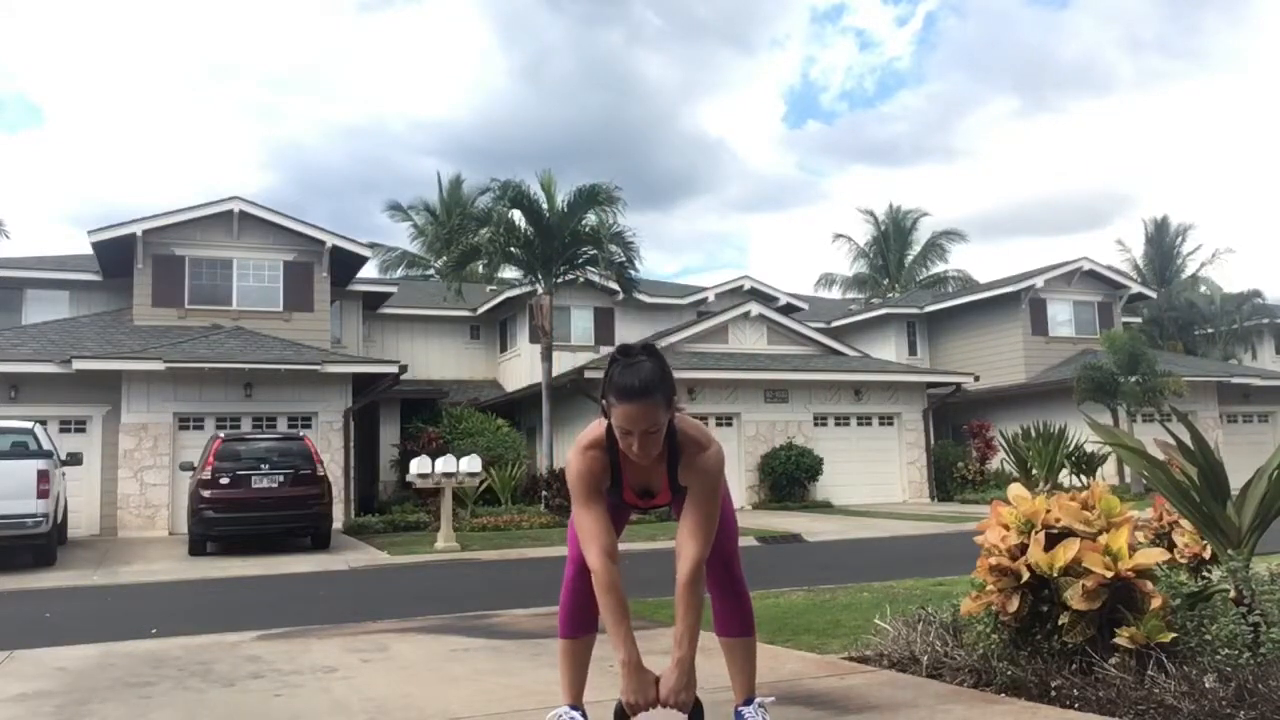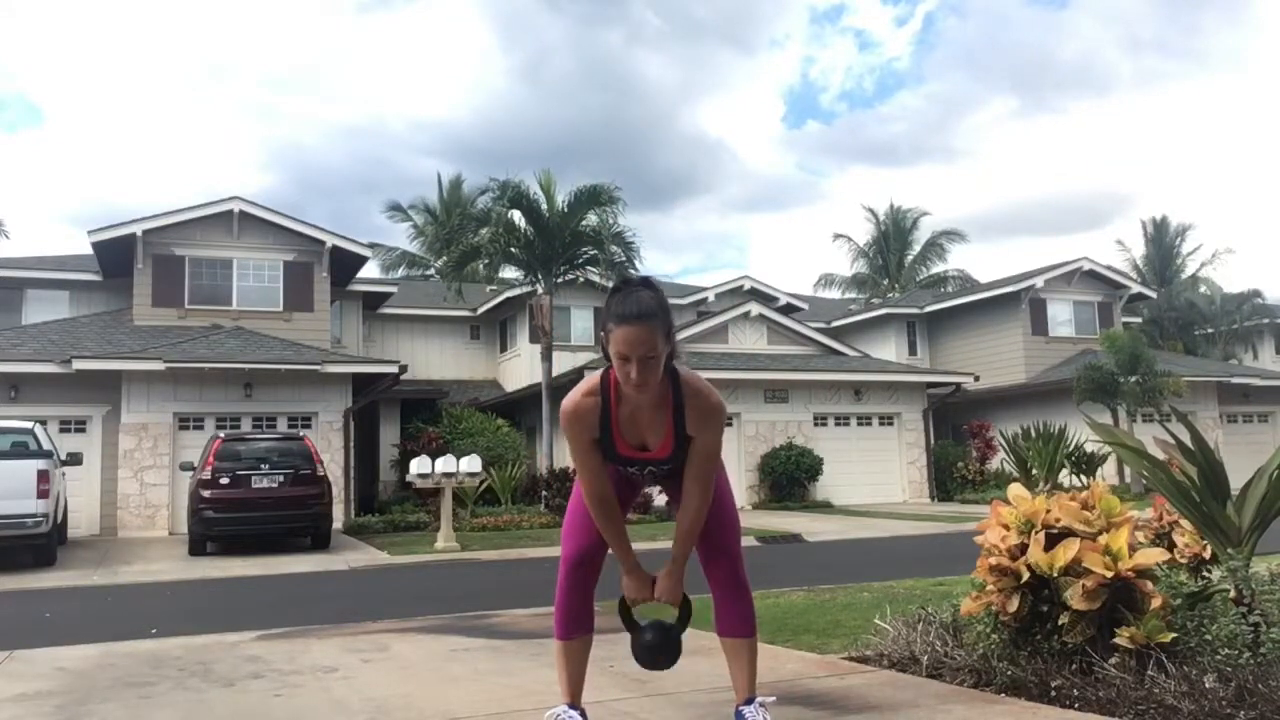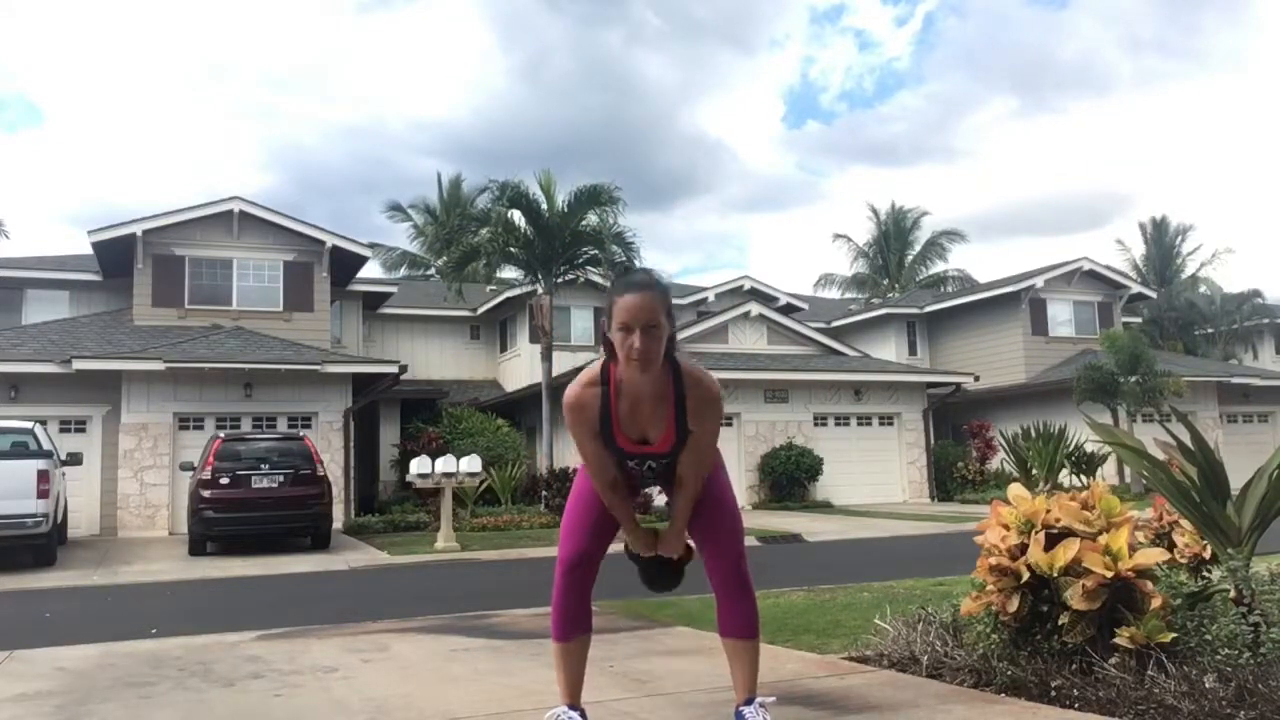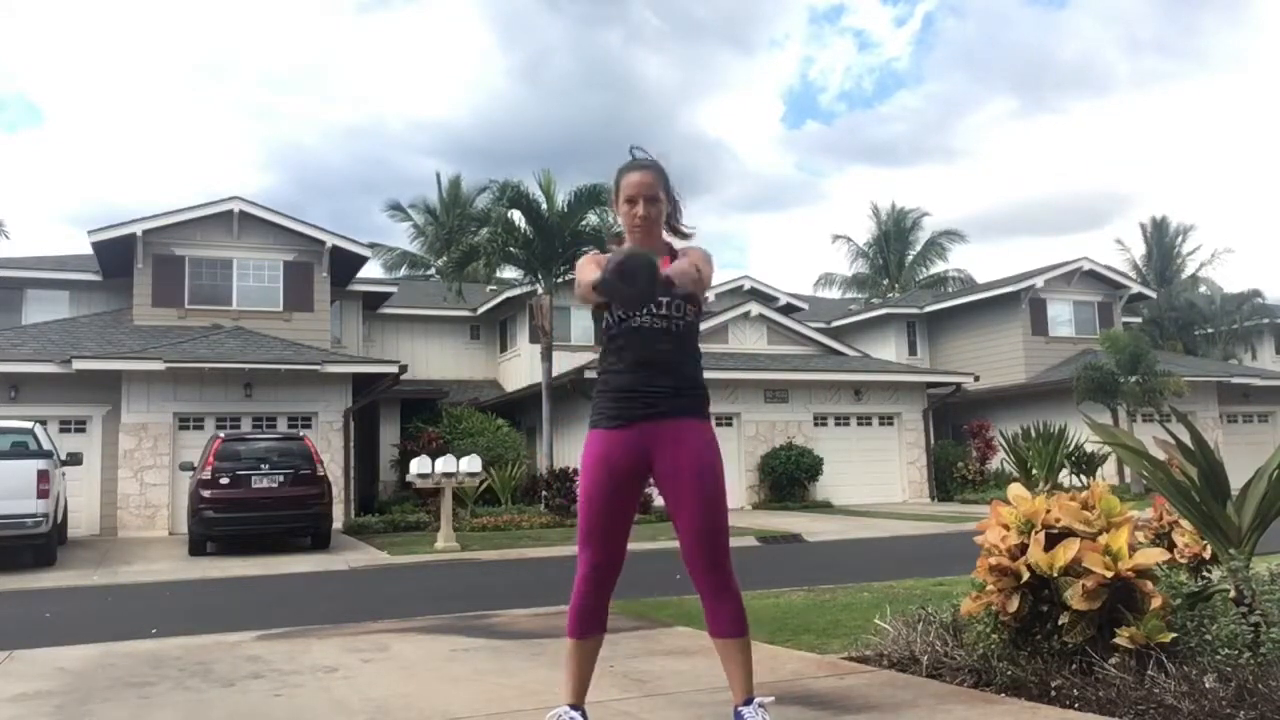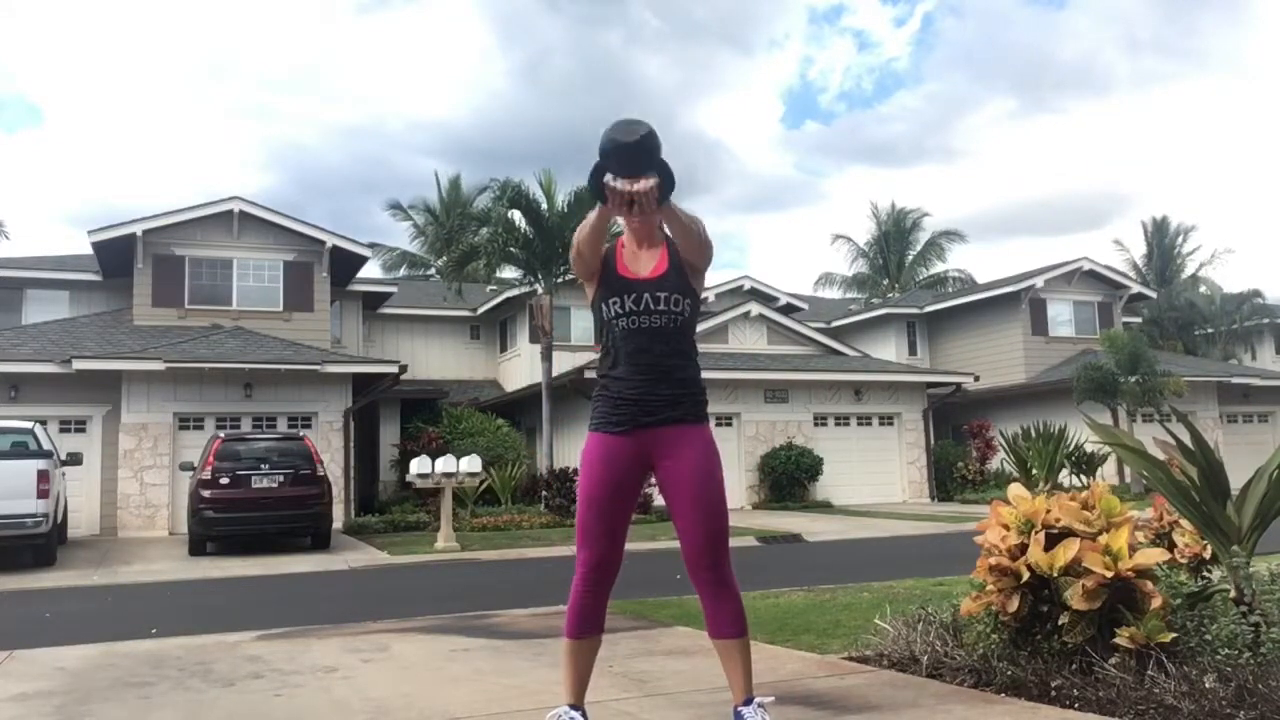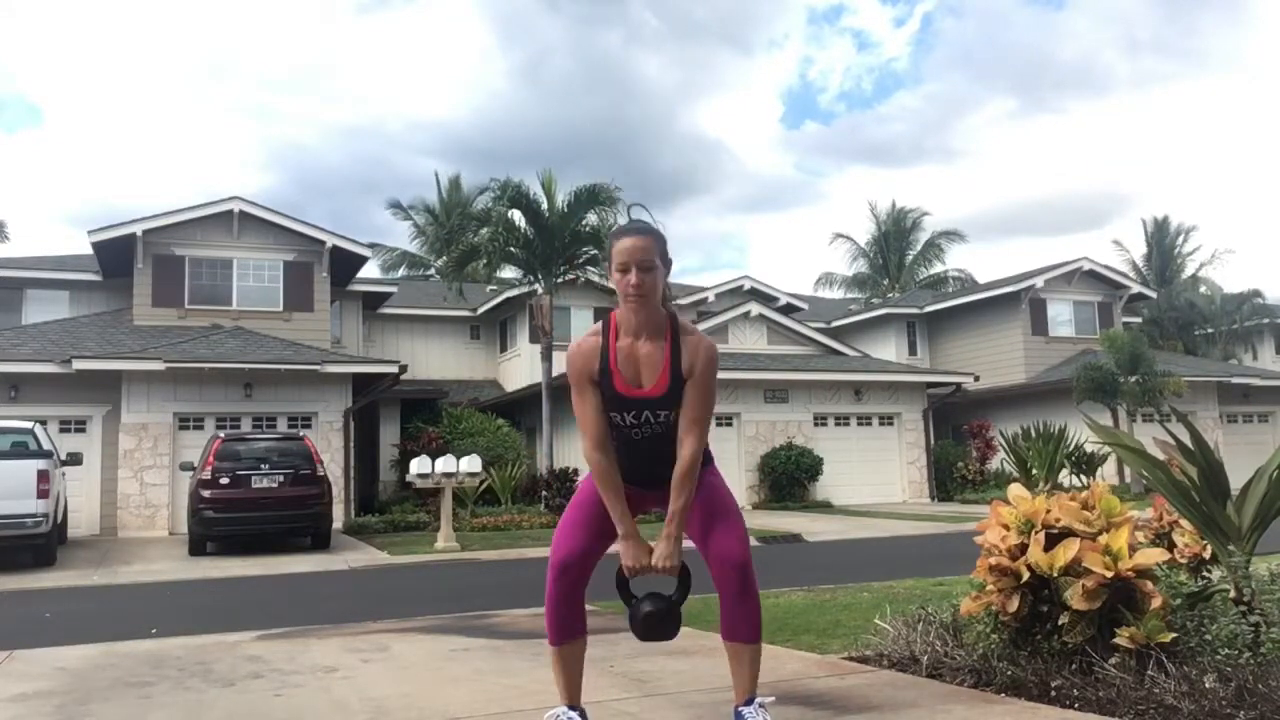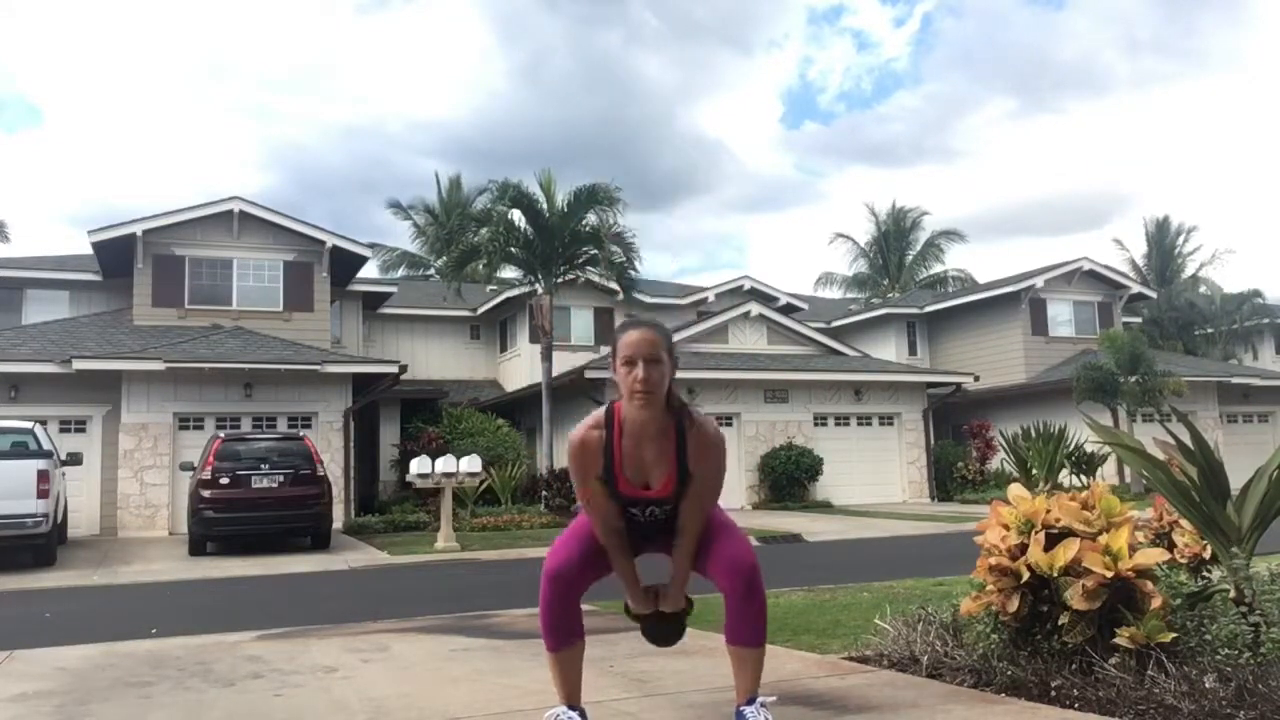
dt=0.4s
person 1, frame 1
left shoulder: (702, 453)
right shoulder: (586, 456)
left elbow: (691, 567)
right elbow: (602, 564)
left wrist: (682, 664)
right wrist: (630, 665)
left hip: (687, 482)
right hip: (611, 488)
left knee: (725, 570)
right knee: (580, 572)
person 1, frame 2
left shoulder: (704, 402)
right shoulder: (579, 406)
left elbow: (696, 499)
right elbow: (600, 498)
left wrist: (675, 570)
right wrist: (630, 570)
left hip: (683, 466)
right hip: (614, 469)
left knee: (727, 569)
right knee: (576, 564)
person 1, frame 3
left shoulder: (702, 391)
right shoulder: (582, 396)
left elbow: (688, 479)
right elbow: (606, 479)
left wrist: (674, 536)
right wrist: (634, 534)
left hip: (686, 466)
right hip: (615, 470)
left knee: (732, 572)
right knee: (572, 567)
person 1, frame 4
left shoulder: (691, 260)
right shoulder: (596, 264)
left elbow: (697, 276)
right elbow: (590, 286)
left wrist: (670, 267)
right wrist: (617, 270)
left hip: (683, 423)
right hip: (614, 426)
left knee: (711, 565)
right knee: (595, 567)
person 1, frame 5
left shoulder: (687, 259)
right shoulder: (599, 263)
left elbow: (697, 237)
right elbow: (582, 244)
left wrist: (658, 200)
right wrist: (608, 202)
left hip: (682, 425)
right hip: (614, 427)
left knee: (711, 567)
right knee: (593, 569)
person 1, frame 6
left shoulder: (696, 347)
right shoulder: (586, 350)
left elbow: (689, 449)
right elbow: (595, 451)
left wrist: (670, 538)
right wrist: (628, 537)
left hip: (685, 473)
right hip: (615, 474)
left knee: (735, 562)
right knee: (564, 565)
person 1, frame 7
left shoulder: (703, 436)
right shoulder: (587, 439)
left elbow: (690, 528)
right elbow: (608, 527)
left wrist: (676, 587)
right wrist: (633, 590)
left hip: (682, 520)
right hip: (619, 523)
left knee: (743, 573)
right knee: (558, 575)
